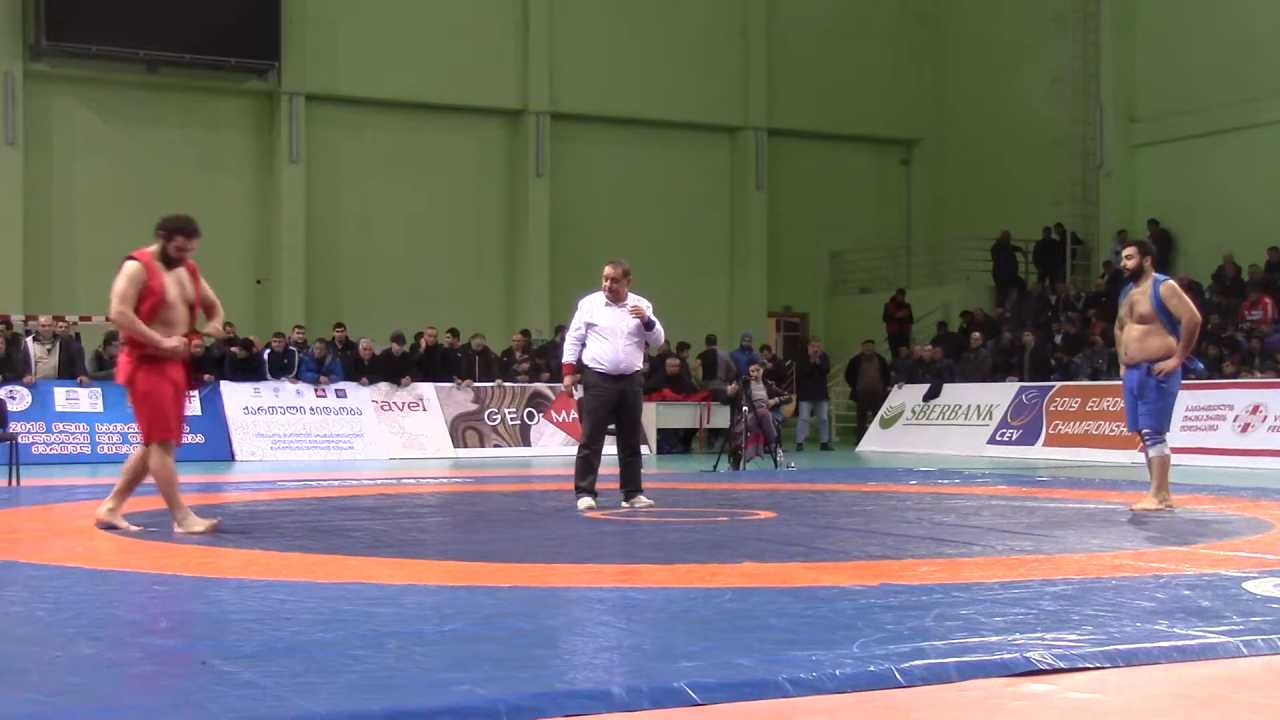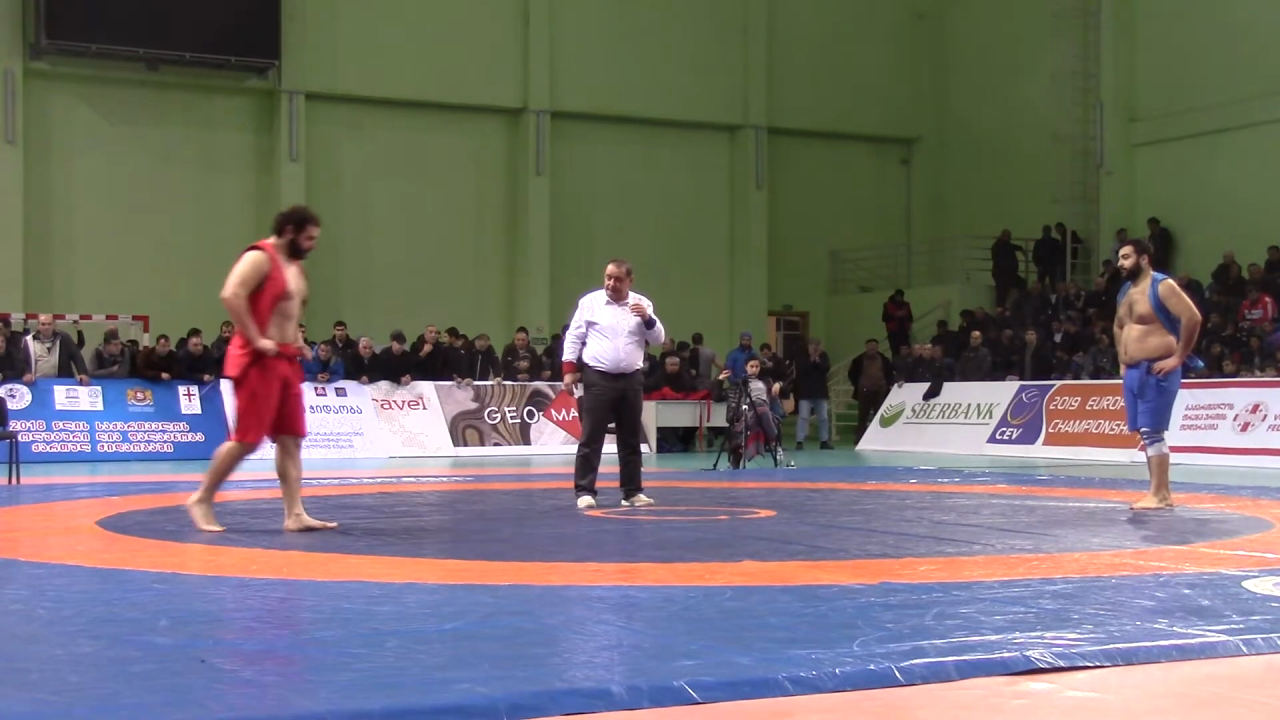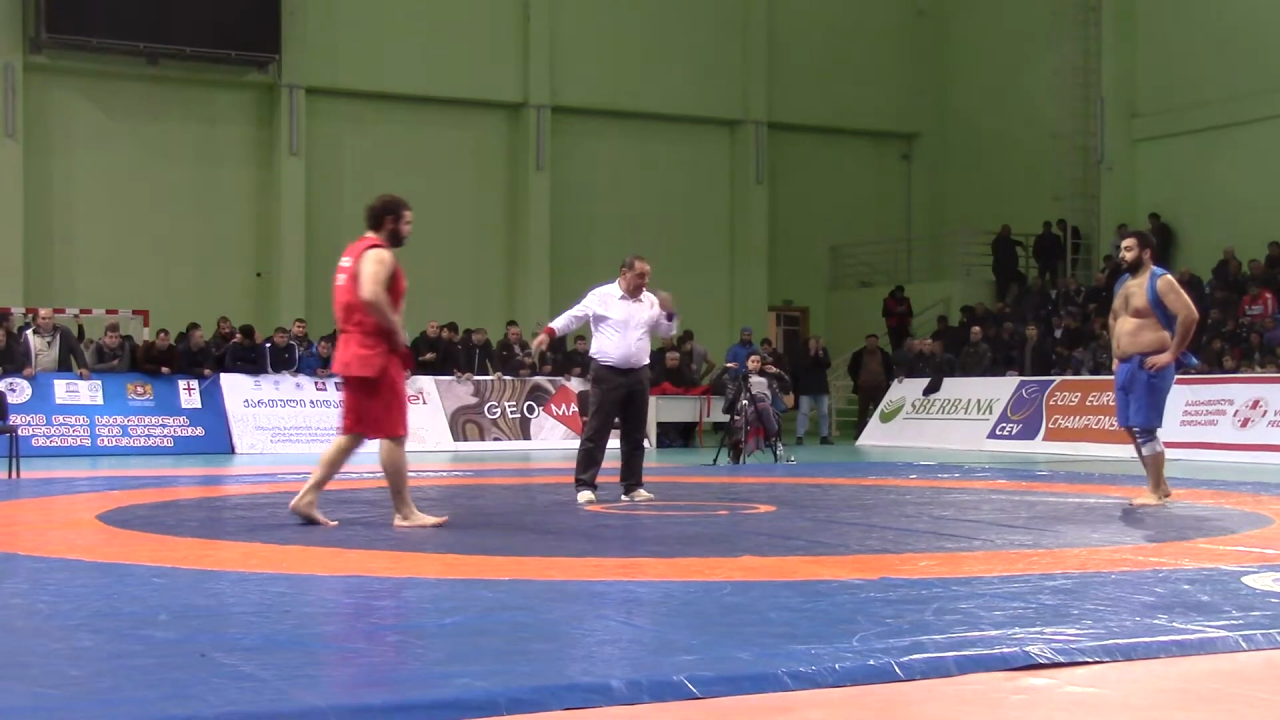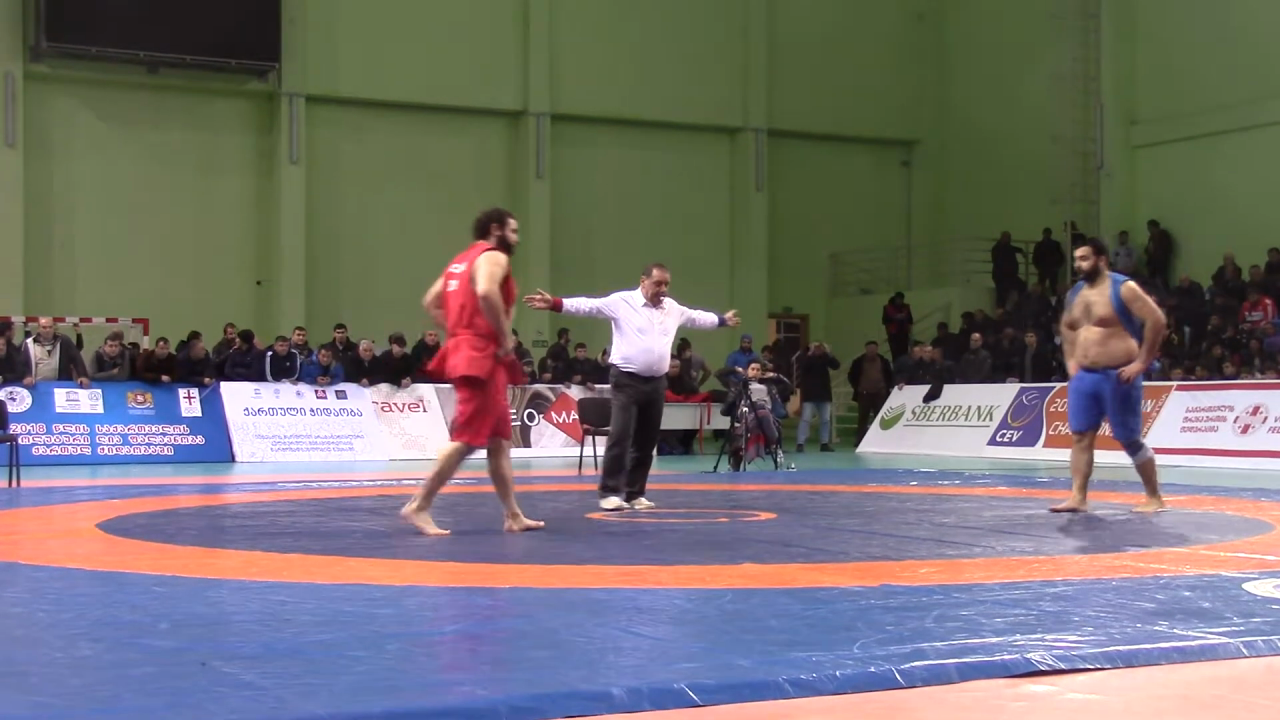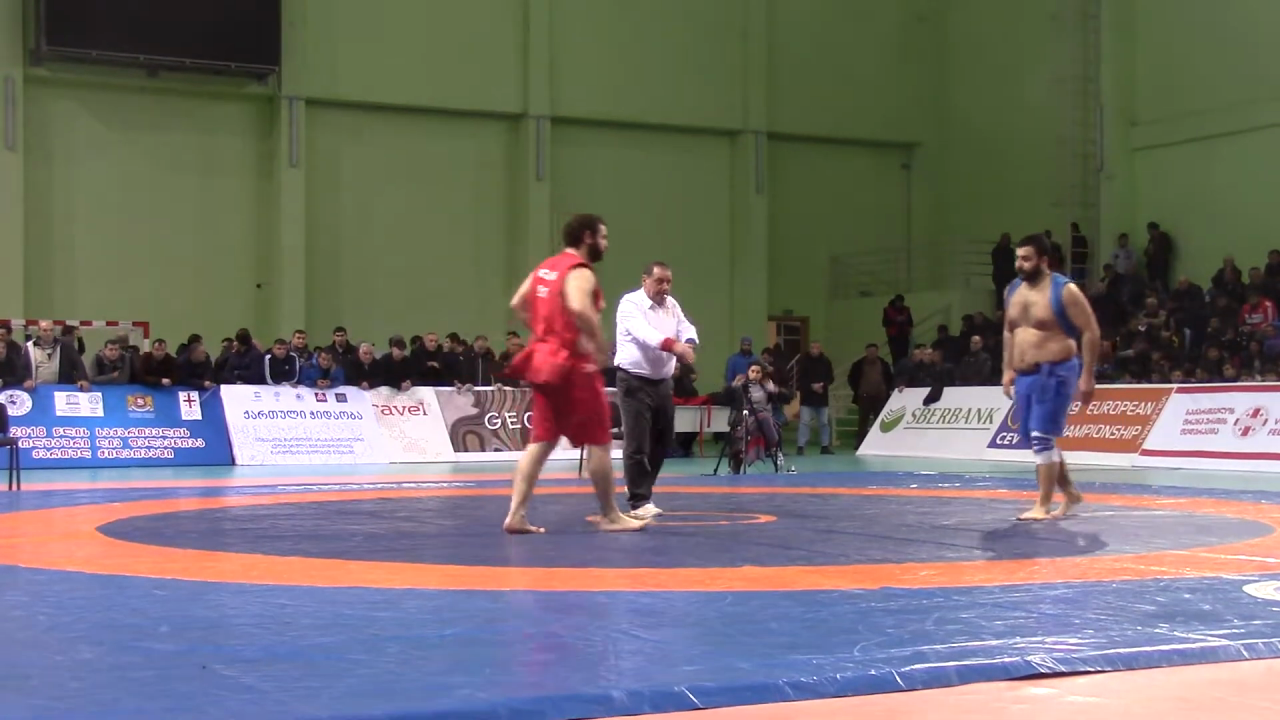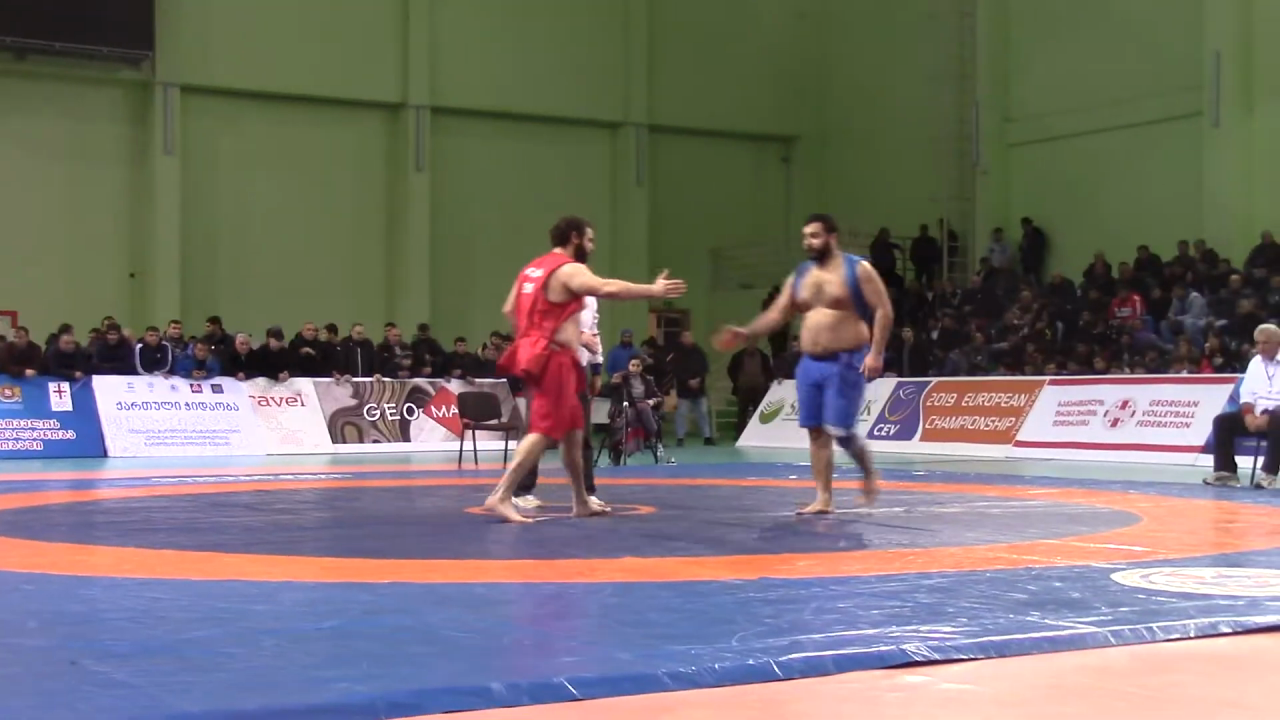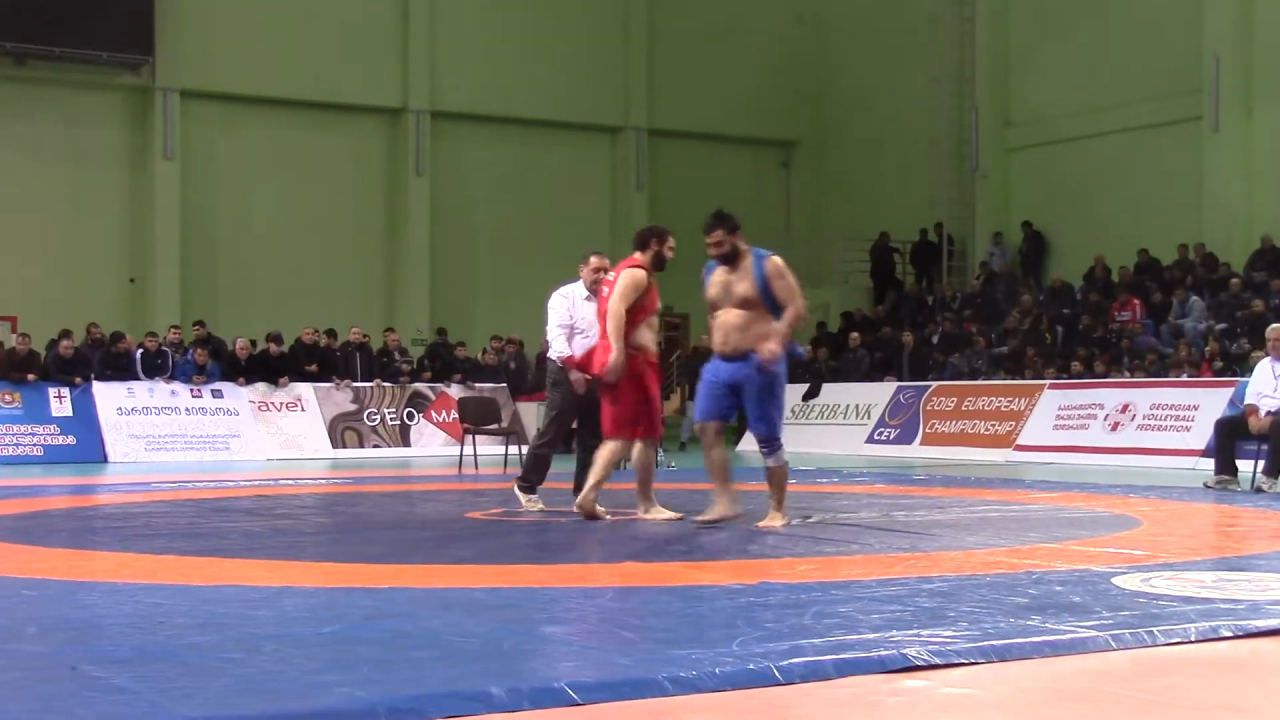
dt=0.7s
person 1, frame 1
left shoulder: (189, 272)
right shoulder: (138, 268)
left elbow: (214, 305)
right elbow: (119, 313)
left wrist: (215, 325)
right wrist: (160, 341)
left hip: (177, 365)
right hip: (148, 364)
left knee: (155, 445)
right knee: (161, 441)
left ankle: (111, 508)
right ankle: (182, 517)
person 1, frame 2
left shoulder: (294, 265)
right shoulder: (258, 258)
right elbow: (231, 295)
left wrist: (298, 342)
right wrist: (256, 339)
left hip: (284, 361)
right hip: (256, 361)
left knee: (291, 439)
right knee: (247, 439)
left ankle: (295, 514)
right ankle: (201, 500)
person 1, frame 3
left shoulder: (354, 251)
right shoulder: (379, 254)
right elbow: (372, 297)
right wrist: (397, 331)
left hip: (353, 350)
right hip: (374, 353)
left knee: (354, 434)
right knee: (393, 434)
left ankle: (307, 497)
right ankle: (403, 512)
person 1, frame 4
left shoulder: (461, 261)
right shoulder: (494, 257)
left elbow: (431, 302)
right elbow: (486, 294)
right wrist: (505, 338)
left hip: (465, 354)
right hip: (481, 357)
left knee: (500, 439)
right knee: (466, 440)
left ankle: (513, 516)
right ankle: (418, 507)
person 1, frame 5
left shoulder: (545, 268)
right shoulder: (580, 273)
left elbow: (517, 305)
right elbow: (580, 310)
right wrist: (599, 346)
left hip: (546, 362)
right hip: (572, 366)
left knee: (540, 441)
right knee: (599, 440)
left ankle: (516, 514)
right ankle: (610, 516)
person 1, frame 6
left shoulder: (532, 268)
right shoulder: (567, 269)
left elbow: (510, 309)
right elbow: (608, 288)
right wrist: (653, 291)
left hip: (537, 357)
right hip: (552, 361)
left knee: (572, 431)
right knee: (543, 431)
left ankle: (581, 502)
right ankle: (501, 497)
person 1, frame 7
left shoulder: (624, 271)
right shoulder: (637, 273)
left elbow: (605, 311)
right elbow: (615, 308)
right wrist: (617, 351)
left hip: (630, 361)
right hip: (632, 363)
left knee: (619, 435)
right knee: (648, 434)
left ankle: (589, 494)
right ankle: (647, 506)
person 2, frame 1
left shoulder: (1163, 287)
right shoulder: (1127, 292)
left elbow: (1193, 319)
right elbow: (1119, 328)
left wrist: (1178, 358)
right wrist: (1123, 361)
left hip: (1156, 373)
right hip: (1132, 373)
left knee: (1154, 433)
right knee: (1144, 434)
left ankle: (1157, 495)
right ankle: (1163, 493)
person 2, frame 2
left shoulder: (1162, 286)
right shoulder: (1125, 291)
left elbow: (1192, 318)
right elbow: (1118, 327)
left wrist: (1178, 357)
right wrist: (1123, 360)
left hip: (1157, 371)
right hip: (1132, 372)
left knee: (1151, 432)
right knee: (1145, 433)
left ankle: (1156, 494)
right ankle: (1164, 493)
person 2, frame 3
left shoulder: (1161, 281)
right shoulder: (1122, 283)
left elbow: (1189, 315)
left wrist: (1172, 354)
right wrist: (1115, 355)
left hip: (1149, 367)
right hip: (1124, 367)
left knee: (1145, 430)
right knee: (1132, 429)
left ankle: (1155, 492)
right ankle: (1160, 484)
person 2, frame 4
left shoulder: (1124, 289)
right shoulder: (1075, 293)
left elbow: (1157, 320)
right elbow: (1067, 328)
left wrist: (1142, 362)
right wrist: (1071, 359)
left hip: (1118, 376)
right hip: (1085, 377)
left knee: (1130, 440)
right knee: (1080, 437)
left ankle: (1154, 497)
right ankle: (1077, 498)
person 2, frame 5
left shoulder: (1065, 291)
right shoulder: (1013, 290)
left elbow: (1091, 333)
left wrist: (1087, 376)
right wrist: (1007, 370)
left hip: (1054, 375)
right hip: (1022, 378)
left knee: (1043, 439)
right knee: (1033, 442)
left ankle: (1044, 505)
right ankle: (1070, 492)
person 2, frame 6
left shoulder: (858, 269)
right shoulder: (799, 275)
left elbow: (884, 310)
right elbow: (776, 314)
left wrist: (876, 352)
right wrist: (745, 334)
left hip: (845, 364)
right hip: (810, 364)
left knee: (840, 430)
right knee: (816, 431)
left ankle: (869, 477)
right ankle: (823, 498)
person 2, frame 7
left shoulder: (769, 265)
right shoulder: (710, 272)
left elbow: (797, 307)
left wrist: (777, 341)
left hip: (760, 365)
right hip: (720, 365)
left knee: (767, 439)
right knee: (708, 430)
left ankle: (778, 510)
right ankle: (724, 501)
person 3, frame 1
left shoulder: (641, 305)
right shoulder: (589, 303)
left elbow: (658, 340)
right elbow: (574, 339)
left wrist: (647, 321)
right wrist: (569, 371)
left hip: (631, 381)
right hip: (598, 380)
left knee: (631, 441)
right knee: (591, 440)
left ankle: (632, 493)
right ankle: (585, 492)
person 3, frame 2
left shoulder: (642, 303)
right shoulder: (590, 302)
left elbow: (658, 339)
right elbow: (573, 337)
left wrist: (647, 319)
right wrist: (569, 369)
left hip: (631, 380)
right hip: (598, 379)
left knee: (631, 439)
right knee: (591, 438)
left ankle: (632, 491)
right ankle: (584, 491)
person 3, frame 3
left shoulder: (650, 301)
right shoulder: (600, 296)
left elbow: (666, 331)
right elbow: (573, 316)
left wrist: (668, 313)
right wrist: (547, 333)
left hip: (638, 375)
right hip: (606, 374)
left knee: (635, 435)
right knee: (596, 432)
left ankle: (633, 485)
right ankle: (585, 485)
person 3, frame 4
left shoulder: (672, 308)
right shoulder: (622, 301)
left elbow: (696, 317)
right elbow: (589, 305)
left wrist: (722, 320)
right wrist: (555, 304)
left hip: (656, 382)
right hip: (626, 380)
left knee: (647, 442)
right knee: (620, 437)
left ankle: (634, 494)
right ankle: (610, 492)
person 3, frame 5
left shoulder: (671, 305)
right shoulder: (630, 303)
left elbow: (686, 328)
right elbow: (642, 332)
left wrist: (688, 344)
right wrist: (673, 345)
left hip: (663, 382)
right hip: (635, 382)
left knee: (663, 440)
right knee: (637, 444)
left ankle: (642, 487)
right ankle: (639, 500)
person 3, frame 6
left shoulder: (589, 299)
left elbow: (593, 336)
left wrist: (595, 370)
right wrist: (579, 337)
left knee: (582, 436)
left ankle: (586, 493)
right ankle: (522, 491)
person 3, frame 7
right shoulder: (564, 296)
right elbow: (557, 335)
right wrist: (572, 366)
right hip: (565, 376)
left knee: (591, 440)
right knee: (550, 435)
right ankle: (526, 487)
